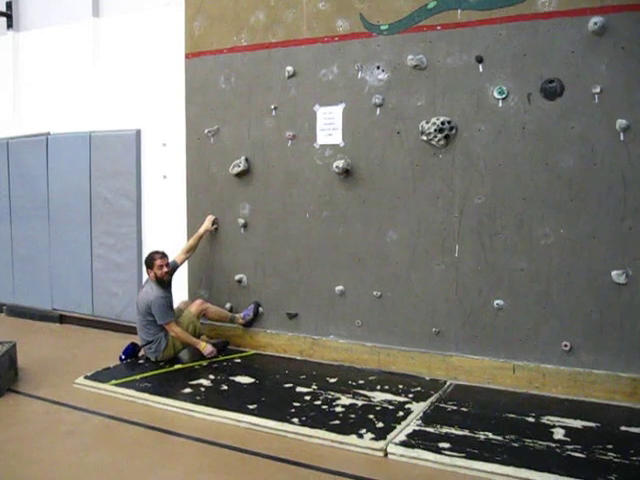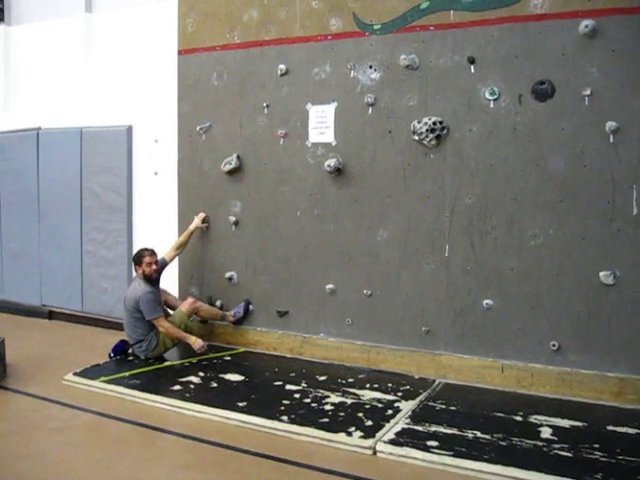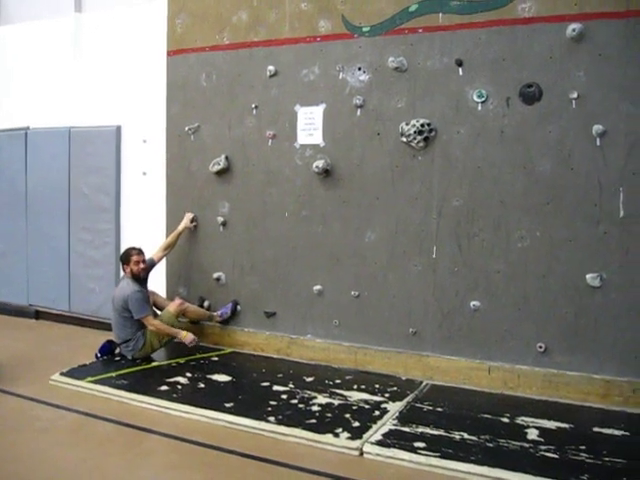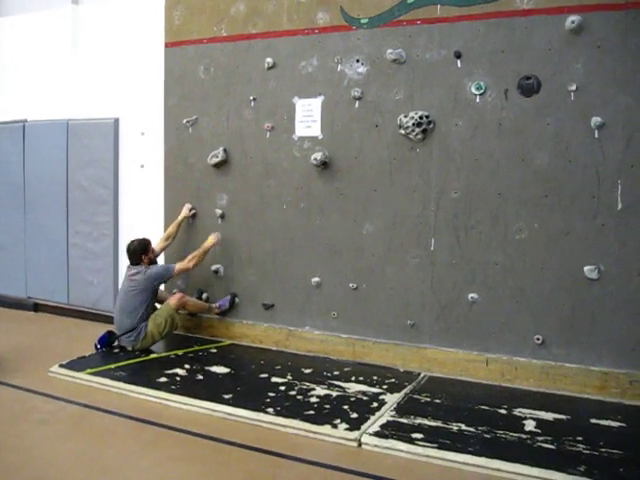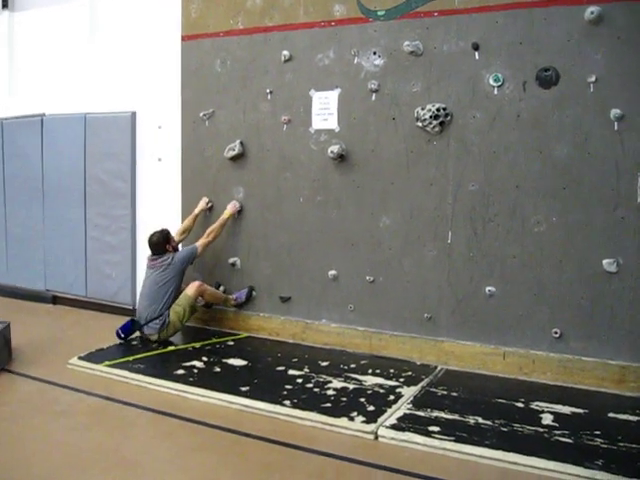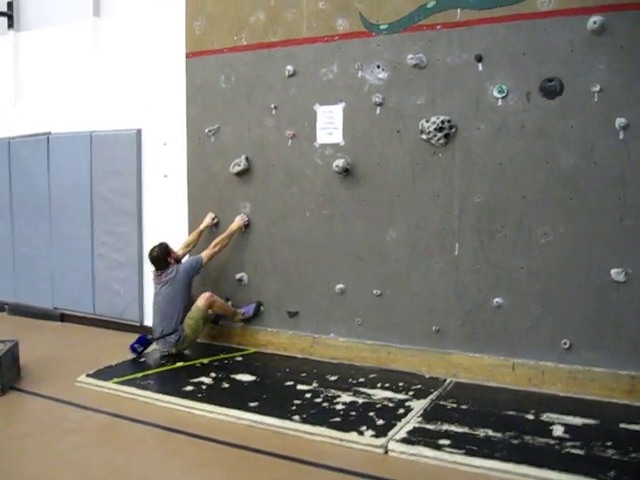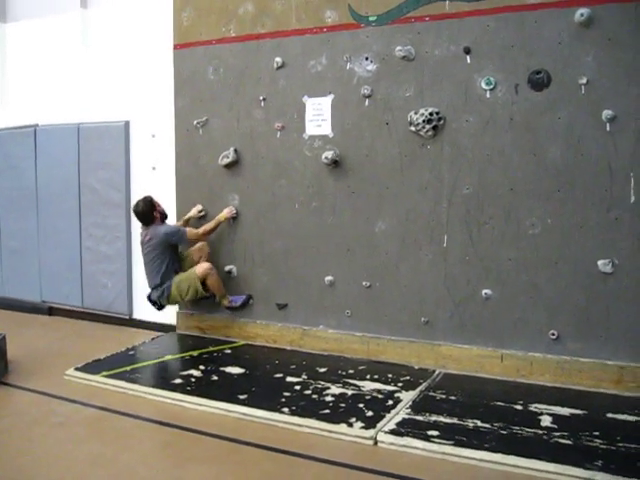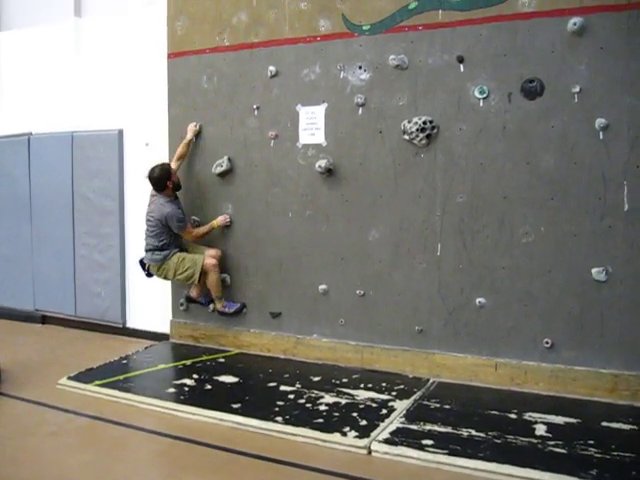
dt=0.5s
person 1, frame 1
left shoulder: (162, 277)
right shoulder: (156, 297)
left elbow: (185, 253)
right elbow: (173, 331)
left wrist: (202, 230)
right wrist: (200, 345)
left hip: (158, 339)
right hip: (160, 349)
left knee: (187, 306)
right knee: (199, 304)
left ankle: (206, 341)
right ankle: (240, 319)
person 1, frame 2
left shoulder: (151, 274)
right shoulder: (144, 293)
left elbow: (175, 250)
right elbow: (162, 327)
left wrist: (193, 227)
right wrist: (191, 339)
left hip: (144, 338)
right hip: (149, 347)
left knee: (161, 294)
right knee: (191, 303)
left ankle: (195, 323)
right ankle: (230, 317)
person 1, frame 3
left shoulder: (134, 277)
right shoulder: (133, 292)
left elbow: (163, 251)
right elbow: (152, 325)
left wrist: (182, 228)
right wrist: (182, 335)
left hip: (131, 339)
right hip: (136, 346)
left knee: (150, 295)
right knee: (179, 304)
right ankle: (216, 317)
person 1, frame 4
left shoulder: (134, 269)
right shoulder: (149, 274)
left elbow: (165, 241)
right elbow: (188, 265)
left wrist: (181, 217)
right wrist: (208, 244)
left hip: (128, 334)
right hip: (136, 339)
right knee: (179, 298)
left ankle: (188, 305)
right ankle: (214, 308)
person 1, frame 5
left shoulder: (152, 260)
right shoulder: (175, 260)
left elbow: (181, 234)
right elbow: (208, 238)
left wrist: (198, 211)
right wrist: (227, 214)
left hip: (146, 326)
right hip: (158, 329)
right knee: (197, 286)
left ankle: (206, 298)
right ankle: (231, 301)
person 1, frame 6
left shoulder: (158, 274)
right shoulder: (181, 272)
left elbow: (186, 247)
right elbow: (213, 249)
left wrist: (204, 226)
right wrist: (235, 227)
left hip: (163, 339)
right hip: (175, 341)
right knee: (207, 297)
right ankle: (239, 315)
person 1, frame 7
left shoulder: (148, 228)
right shoulder: (164, 232)
right elbow: (199, 234)
left wrist: (189, 216)
right wrist: (221, 217)
right hip: (167, 290)
left knee: (202, 247)
right knee: (206, 268)
left ankle: (199, 290)
right ankle: (226, 301)
person 1, frame 8
left shoulder: (159, 191)
right shoulder: (168, 210)
left elbow: (177, 160)
right elbow: (192, 235)
left wrist: (189, 138)
right wrist: (215, 224)
left hip: (172, 249)
right hip: (162, 260)
left knee: (215, 254)
right knee: (211, 264)
left ankle: (195, 292)
right ankle: (221, 305)
